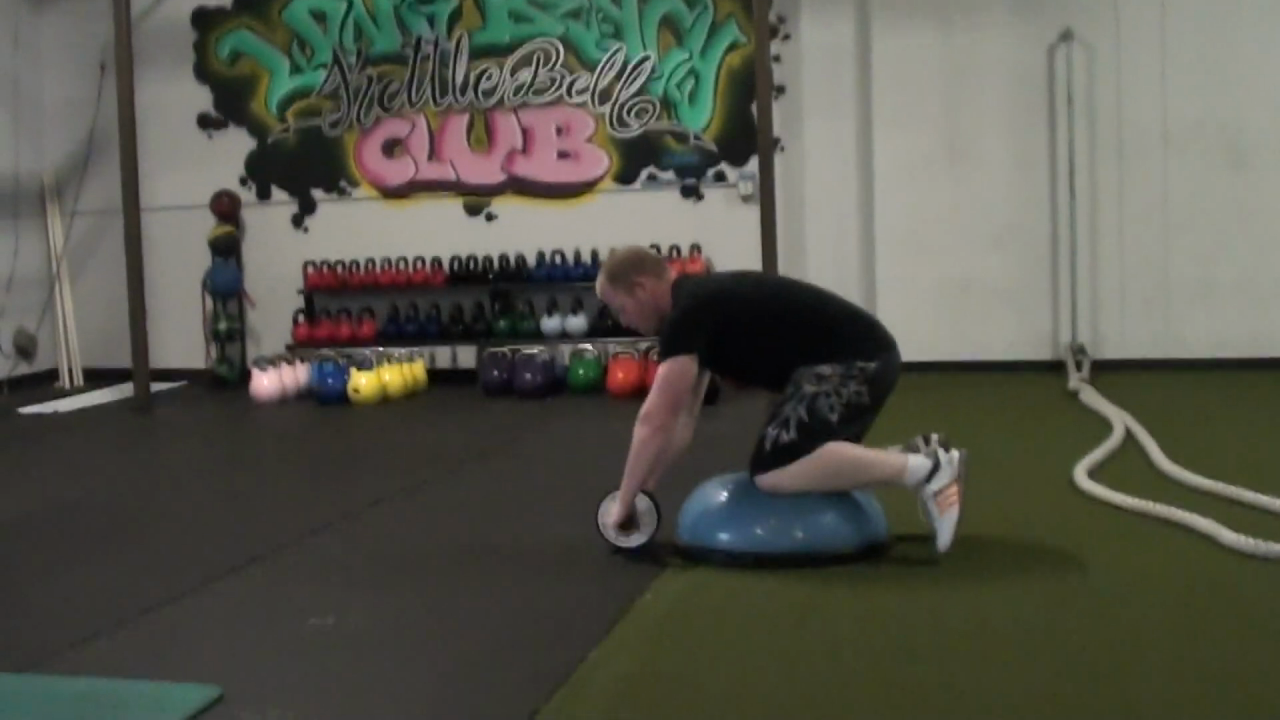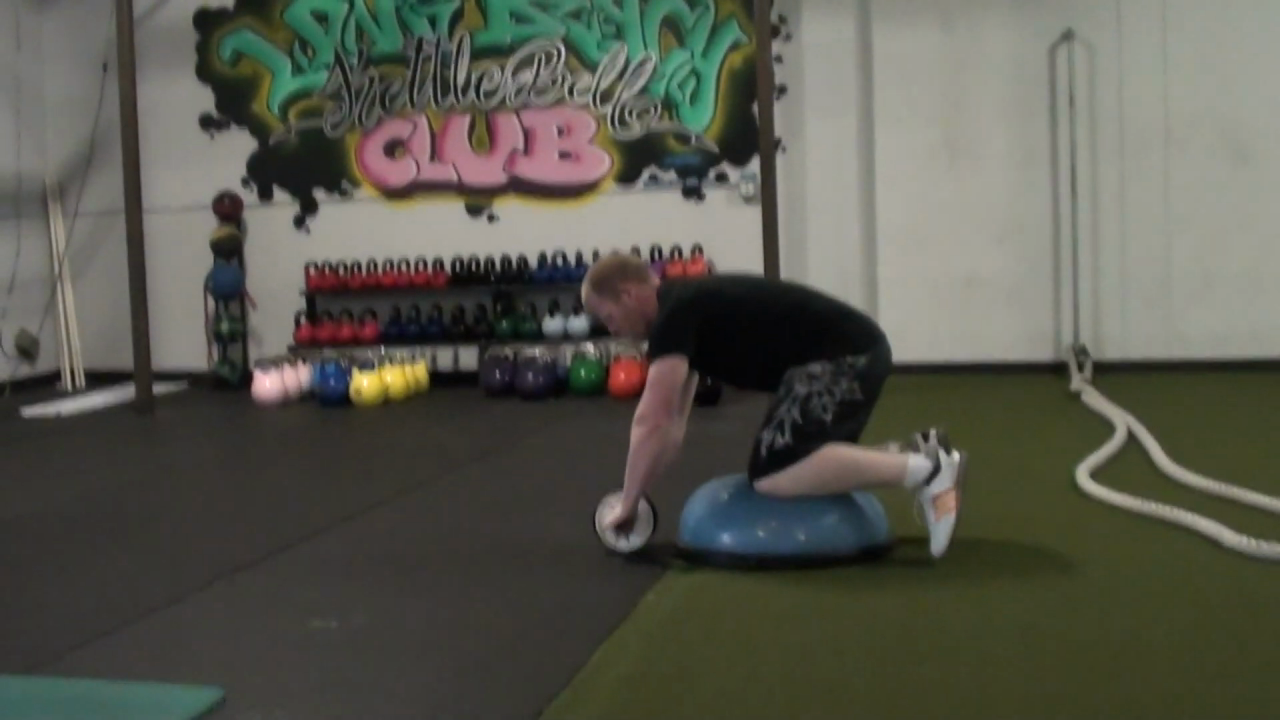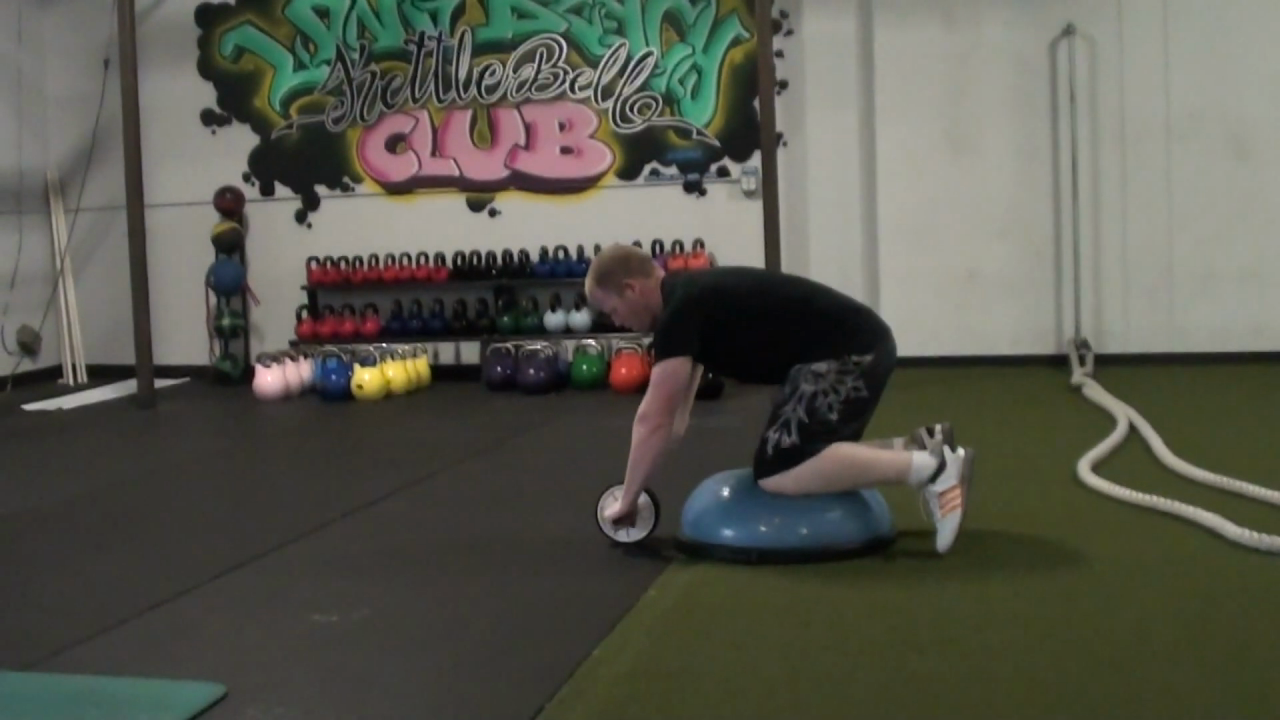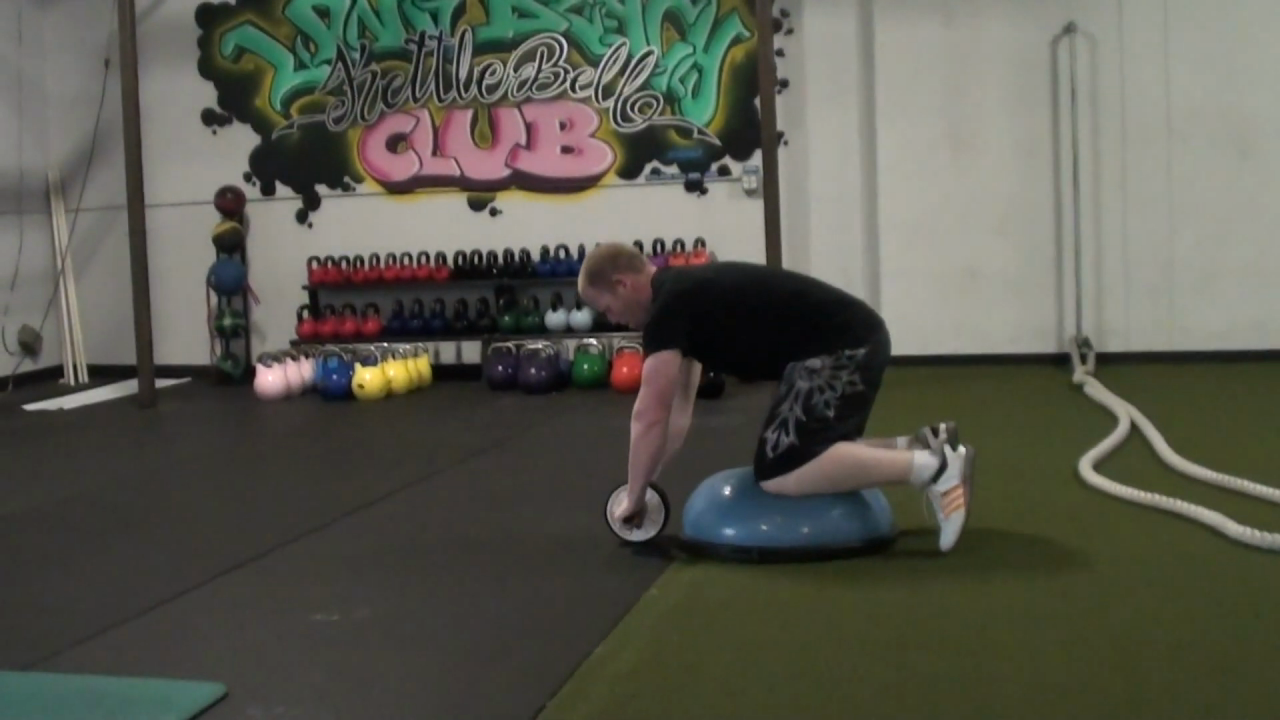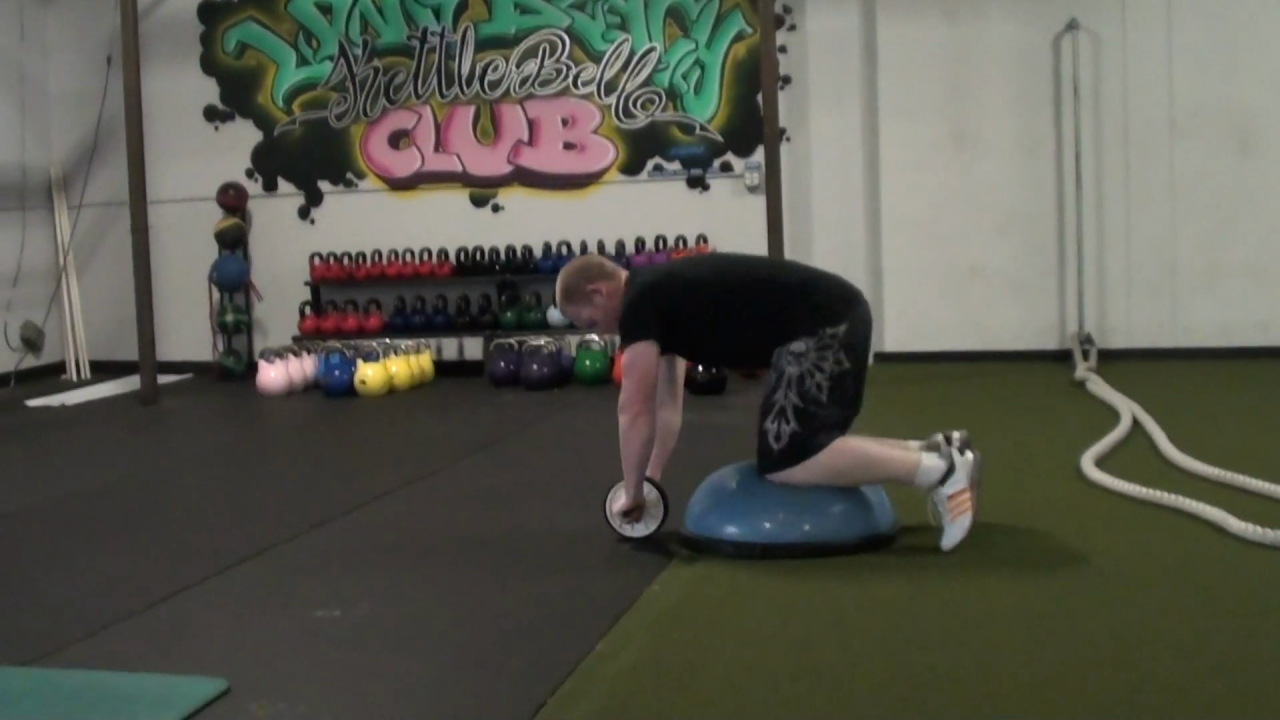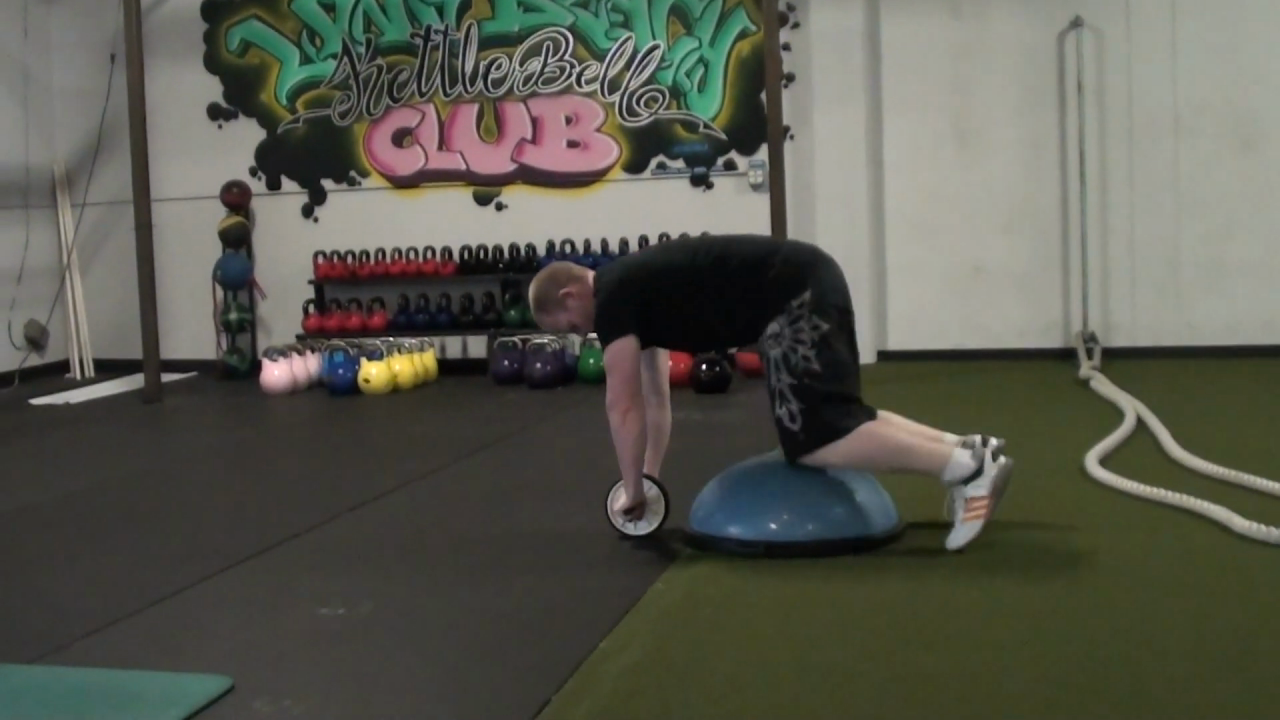
dt=0.3s
person 1, frame 1
left shoulder: (688, 312)
right shoulder: (696, 308)
left elbow: (656, 419)
right elbow: (680, 421)
left wrist: (625, 505)
right wrist: (643, 491)
left hip: (853, 359)
right hip: (860, 358)
left knee: (773, 470)
right knee: (800, 463)
left ankle: (923, 470)
right ankle: (916, 456)
person 1, frame 2
left shoulder: (675, 314)
right shoulder: (682, 311)
left elbow: (652, 422)
right elbow: (673, 423)
left wrist: (628, 506)
right wrist: (638, 495)
left hip: (844, 357)
right hip: (853, 354)
left knee: (772, 474)
right knee: (801, 465)
left ankle: (924, 470)
right ankle: (915, 454)
person 1, frame 3
left shoulder: (680, 309)
right shoulder: (687, 300)
left elbow: (654, 420)
right elbow: (675, 414)
left wrist: (627, 501)
right wrist: (638, 489)
left hip: (848, 353)
right hip: (859, 347)
left knee: (777, 471)
right knee: (809, 458)
left ankle: (929, 467)
right ankle: (919, 448)
person 1, frame 4
left shoulder: (669, 305)
right shoulder: (682, 296)
left elbow: (650, 416)
right elbow: (676, 411)
left wrist: (633, 500)
right wrist: (649, 483)
left hip: (842, 348)
right hip: (853, 342)
left knee: (778, 472)
right knee: (811, 458)
left ankle: (930, 467)
right ankle: (922, 447)
person 1, frame 5
left shoulder: (640, 303)
right shoulder: (659, 297)
left elbow: (634, 409)
right elbow: (667, 402)
left wrist: (633, 494)
right wrist: (652, 480)
left hip: (822, 325)
right hip: (837, 316)
left knee: (786, 461)
right knee: (816, 445)
left ankle: (941, 470)
right ankle: (935, 450)
person 1, frame 6
left shoulder: (613, 298)
right shoulder: (635, 291)
left elbow: (623, 405)
right elbow: (654, 396)
left wrist: (633, 492)
right wrist: (651, 477)
left hip: (794, 295)
right hip: (810, 284)
left knee: (814, 438)
right knee: (837, 420)
left ankle: (968, 468)
right ankle: (969, 449)
